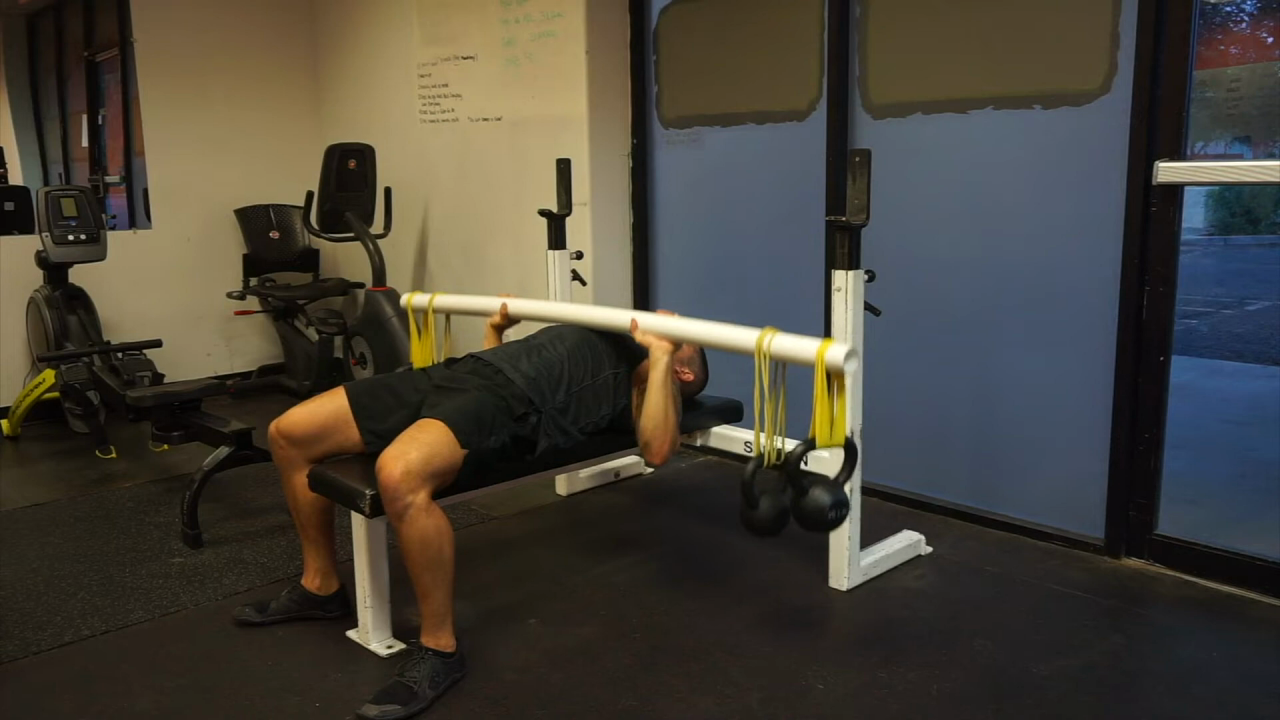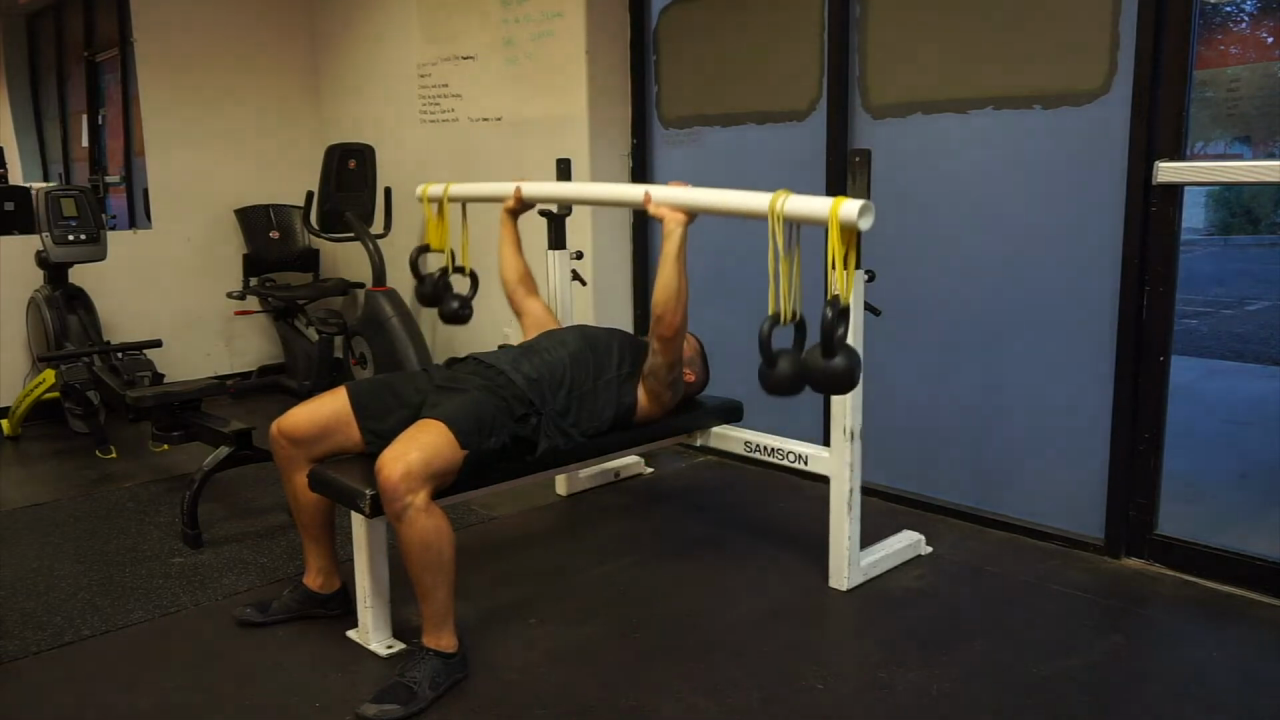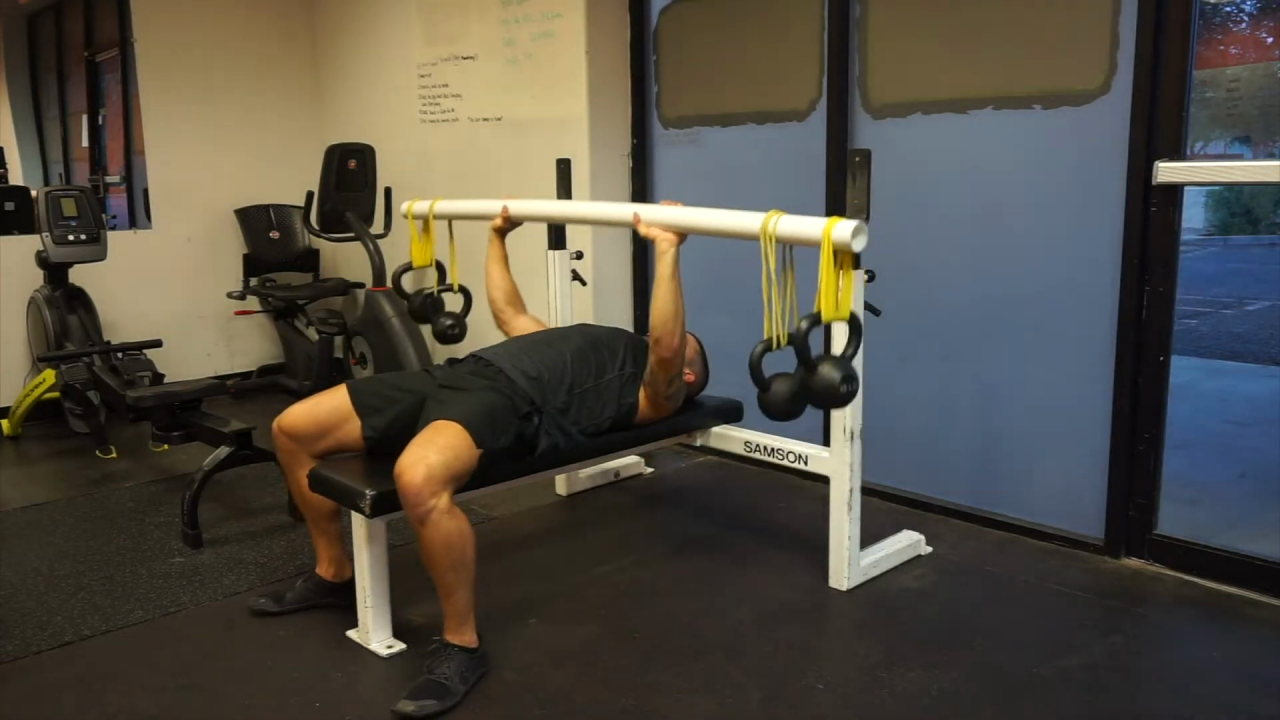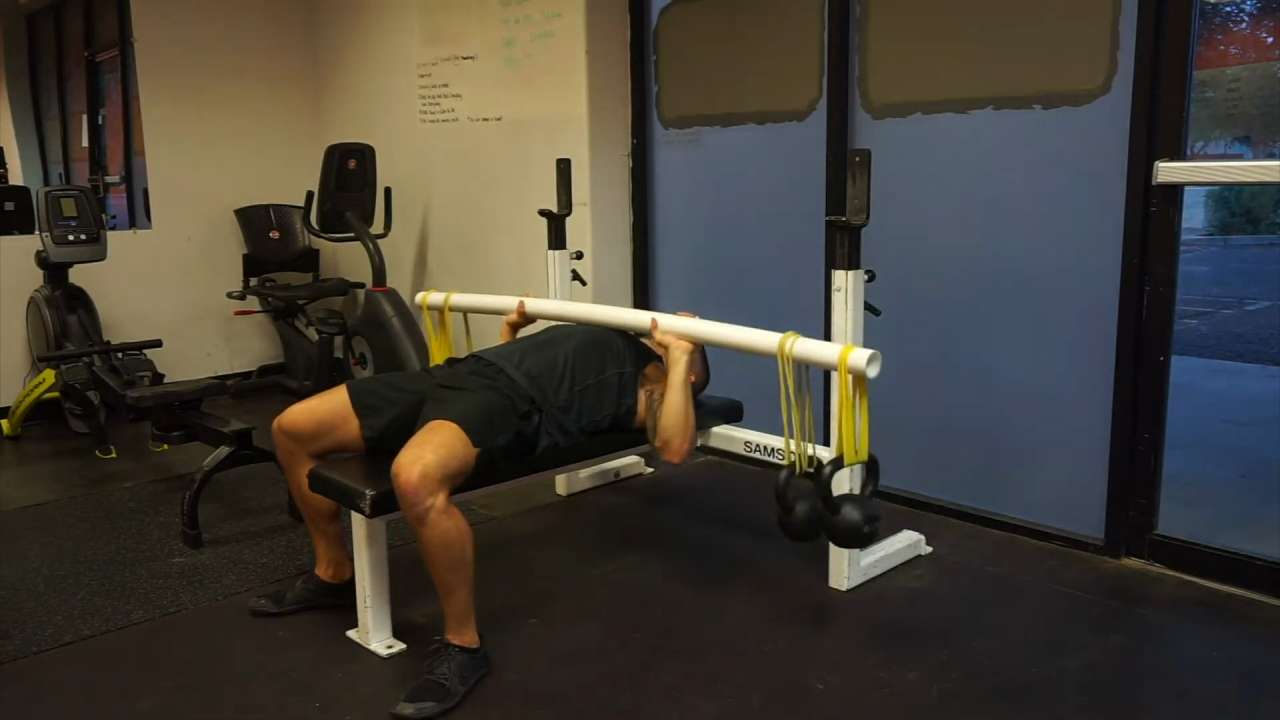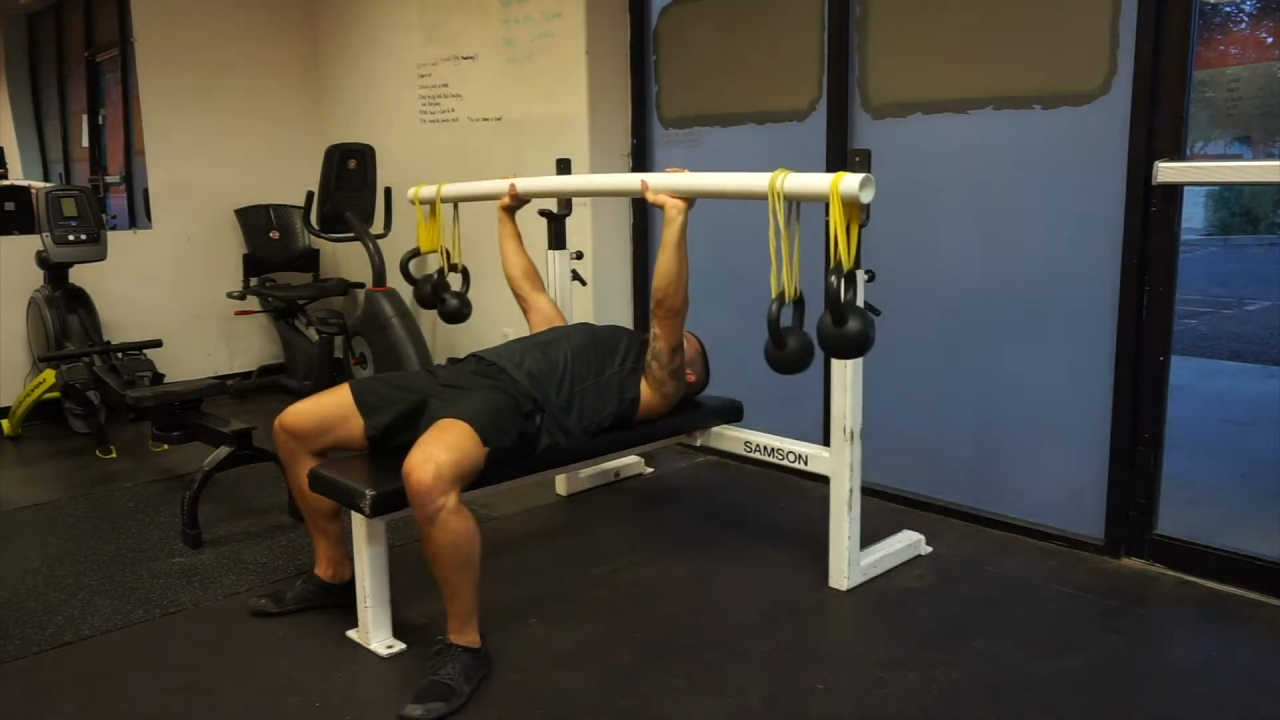
dt=1s
person 1, frame 1
left shoulder: (648, 376)
right shoulder: (598, 349)
left elbow: (657, 450)
left wrist: (660, 352)
right wrist: (495, 328)
left hip: (510, 401)
left knee: (401, 476)
right knee: (289, 434)
left ankle: (439, 649)
right ankle: (320, 586)
person 1, frame 2
left shoulder: (656, 387)
right shoulder: (589, 351)
left elbow: (667, 325)
right elbow: (522, 296)
left wrist: (675, 229)
right wrist: (510, 218)
left hip: (512, 402)
right hip: (461, 375)
left knee: (400, 476)
right knee: (289, 434)
left ankle: (441, 650)
right ankle: (321, 585)
person 1, frame 3
left shoulder: (658, 391)
right shoulder: (592, 354)
left elbow: (666, 350)
right elbow: (509, 316)
left wrist: (666, 250)
right wrist: (498, 236)
left hip: (512, 399)
left knee: (420, 480)
right knee: (291, 429)
left ankle: (461, 647)
right ankle: (334, 574)
person 1, frame 4
left shoulder: (655, 385)
right shoulder: (607, 352)
left elbow: (675, 448)
left wrist: (679, 352)
right wrist: (512, 327)
left hip: (512, 401)
left knee: (417, 478)
right knee: (292, 428)
left ankle: (462, 646)
right ankle: (333, 575)
person 1, frame 5
left shoulder: (656, 385)
right shoulder: (593, 352)
left elbow: (668, 310)
right elbow: (529, 290)
left wrist: (674, 216)
right wrist: (506, 215)
left hip: (515, 401)
right hip: (460, 375)
left knee: (429, 478)
right knee: (293, 428)
left ankle: (465, 646)
right ankle: (333, 575)
